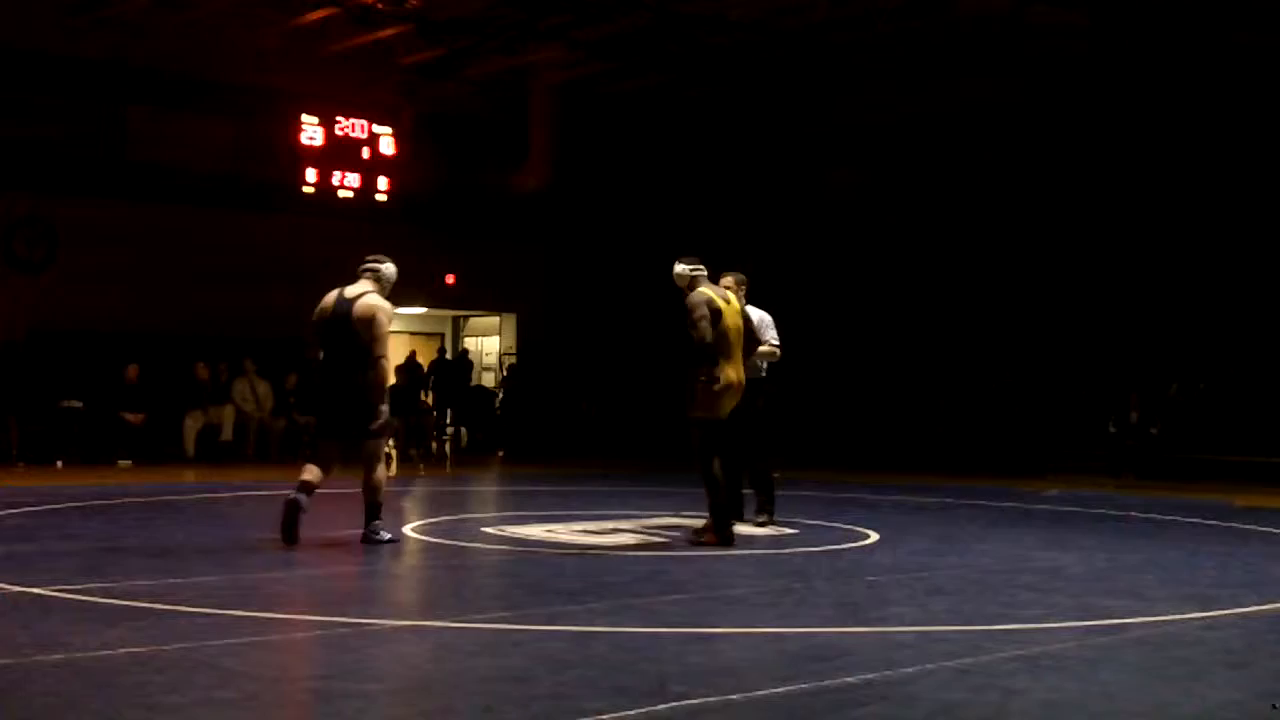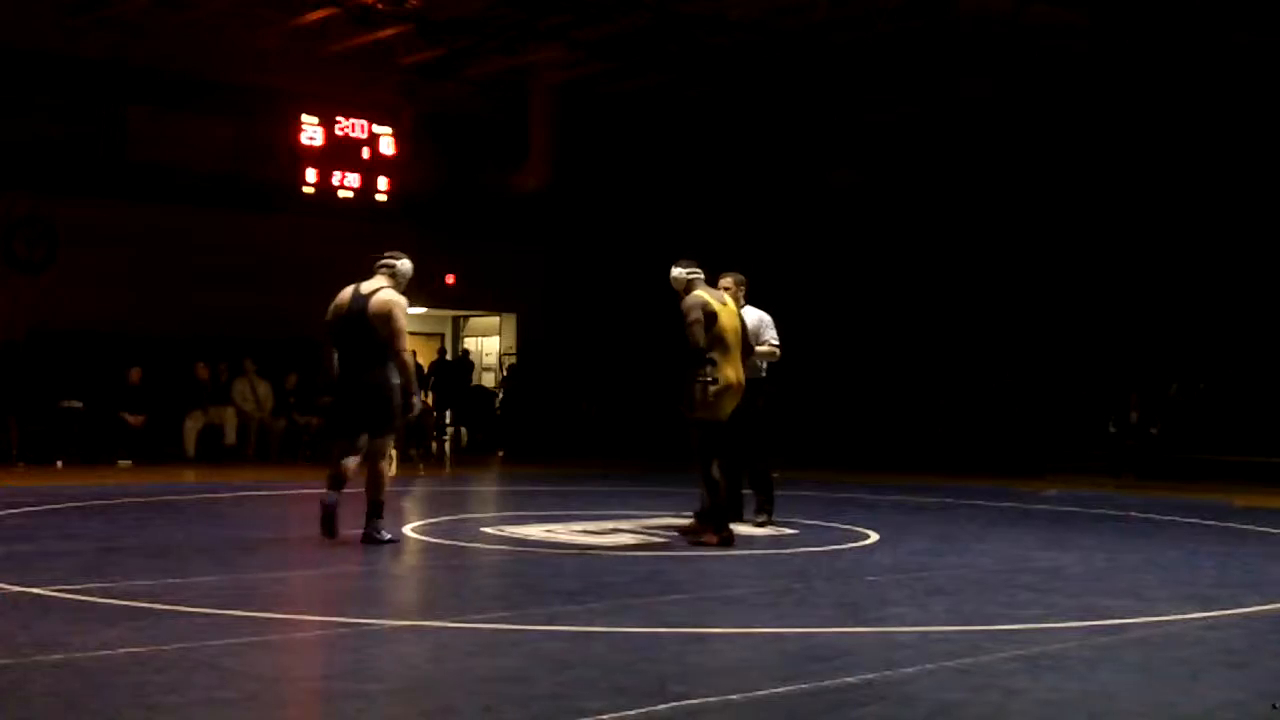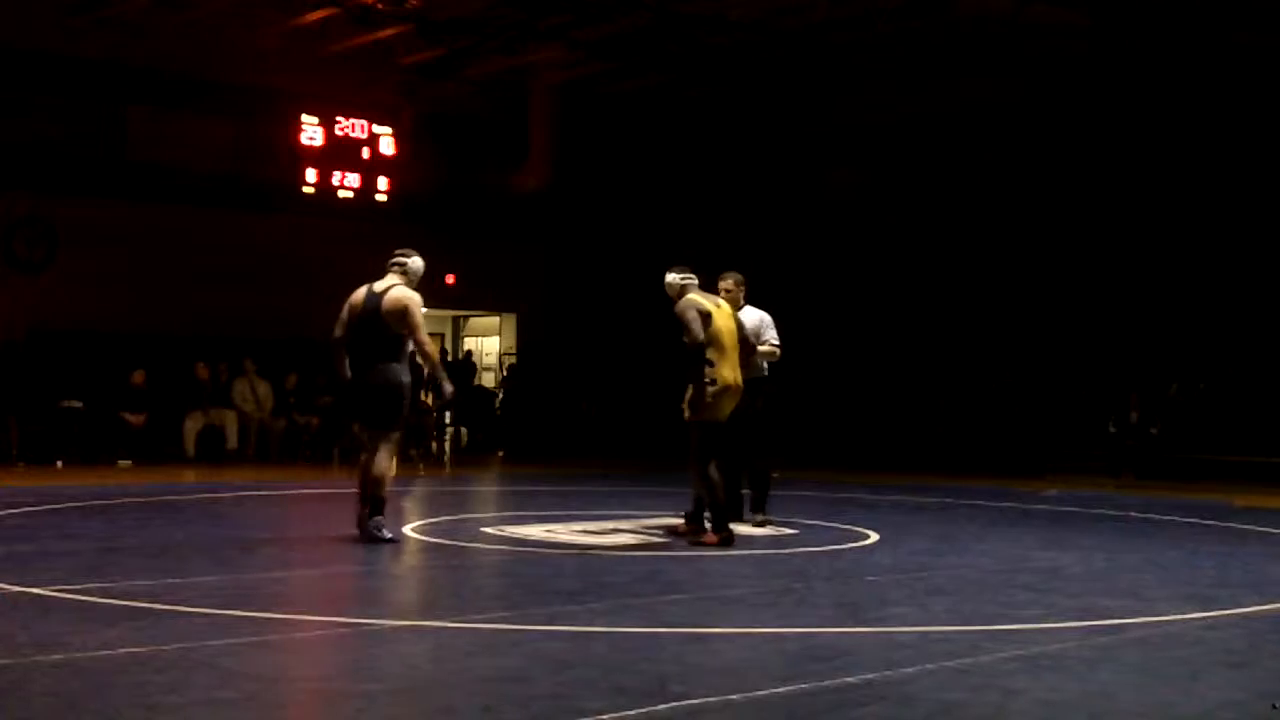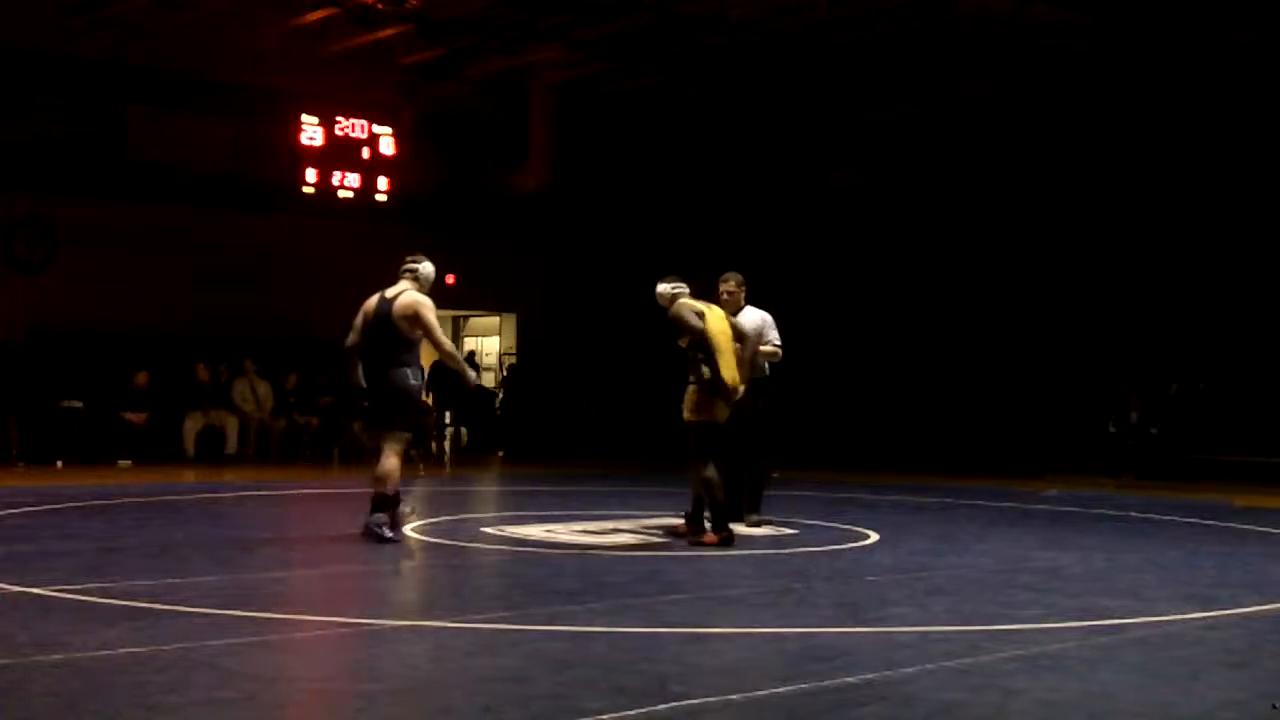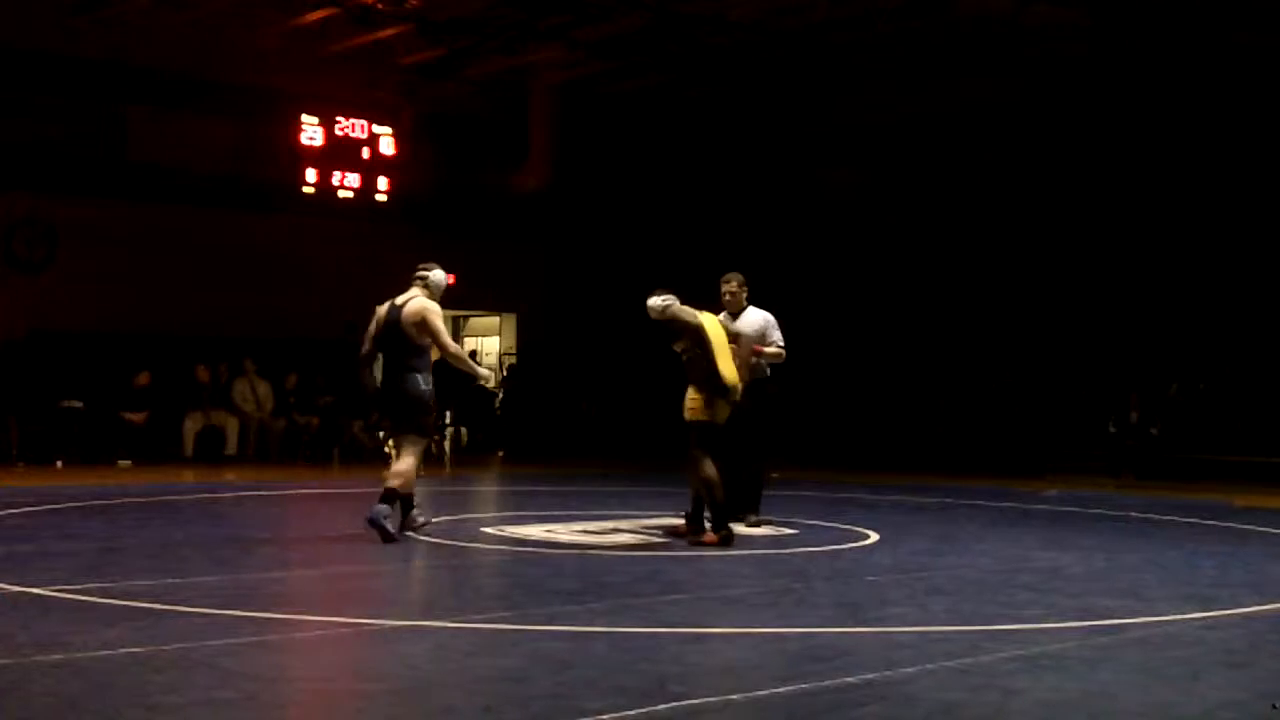
dt=0.1s
person 1, frame 1
left shoulder: (329, 299)
right shoulder: (379, 306)
left elbow: (315, 341)
right elbow: (380, 359)
right wrist: (383, 403)
left hip: (331, 384)
right hip: (364, 386)
left knee: (323, 457)
right knee: (373, 458)
left ankle: (299, 497)
right ankle: (374, 525)
person 1, frame 2
left shoulder: (345, 295)
right shoulder: (395, 300)
left elbow: (328, 337)
right elbow: (402, 352)
left wrist: (339, 372)
right wrist: (414, 393)
left hip: (348, 379)
right hip: (379, 380)
left knee: (349, 448)
right knee: (377, 455)
left ankle: (332, 495)
right ankle: (374, 525)
person 1, frame 3
left shoulder: (359, 294)
right shoulder: (408, 297)
left elbow: (339, 337)
right elbow: (423, 346)
left wrist: (347, 370)
right wrist: (443, 380)
left hip: (362, 376)
right hip: (392, 376)
left knee: (370, 446)
right knee: (386, 449)
left ankle: (366, 511)
right ankle: (375, 523)
person 1, frame 4
left shoulder: (372, 302)
right shoulder: (420, 301)
left elbow: (352, 344)
right elbow: (442, 345)
left wrist: (360, 378)
right wrist: (466, 372)
left hip: (376, 380)
right hip: (403, 379)
left knee: (389, 446)
right knee: (394, 450)
left ankle: (391, 509)
right ankle: (378, 518)
person 1, frame 5
left shoulder: (385, 308)
right shoulder: (429, 307)
left elbow: (366, 353)
right elbow: (449, 349)
left wrist: (378, 384)
right wrist: (477, 371)
left hip: (389, 386)
right hip: (415, 384)
left knee: (405, 451)
right knee: (411, 455)
left ankle: (408, 514)
right ankle: (383, 508)
person 2, frame 1
left shoulder: (697, 298)
right shoulder: (730, 297)
left elbow: (704, 342)
left wrist: (696, 382)
left hip: (714, 381)
right hip: (736, 380)
left knee: (707, 456)
right knee: (716, 451)
left ankle: (722, 529)
right ankle: (720, 519)
person 2, frame 2
left shoulder: (692, 301)
right shoulder: (726, 299)
left elbow: (698, 346)
right elbow: (747, 347)
left wrist: (693, 387)
left hip: (712, 382)
right hip: (734, 381)
left knee: (706, 457)
right knee: (713, 452)
left ankle: (721, 529)
right ankle: (706, 519)
person 2, frame 3
left shoulder: (685, 304)
right shoulder: (721, 303)
left elbow: (698, 342)
right elbow: (748, 346)
left wrist: (694, 383)
left hip: (709, 384)
right hip: (731, 383)
left knee: (703, 457)
right knee: (706, 454)
left ankle: (721, 529)
right ankle: (695, 521)
person 2, frame 4
left shoulder: (679, 308)
right shoulder: (714, 309)
left elbow: (698, 331)
right elbow: (745, 340)
left wrist: (715, 376)
left hip: (708, 384)
right hip: (729, 384)
left knee: (702, 458)
right knee: (706, 455)
left ankle: (721, 529)
right ankle: (695, 521)
person 2, frame 5
left shoulder: (671, 313)
right shoulder: (708, 316)
left elbow: (696, 328)
left wrist: (715, 377)
left hip: (708, 386)
right hip: (730, 382)
left knee: (701, 456)
right knee: (703, 453)
left ankle: (721, 528)
right ankle: (695, 522)
person 3, frame 1
left shoulder: (760, 317)
left elbow: (774, 352)
left hip: (751, 389)
left knee: (756, 449)
left ankle: (765, 508)
right ankle: (731, 507)
person 3, frame 2
left shoulder: (759, 317)
left elbow: (774, 352)
left hip: (751, 389)
left knee: (756, 450)
left ankle: (764, 509)
right ankle: (731, 507)
person 3, frame 3
left shoulder: (760, 317)
left elbow: (774, 352)
left hip: (752, 389)
left knee: (755, 449)
right knee: (728, 451)
left ankle: (758, 508)
right ankle: (732, 507)
person 3, frame 4
left shoulder: (761, 318)
left elbow: (776, 353)
left wrist: (748, 348)
left hip: (753, 389)
left knee: (754, 449)
right knee: (728, 451)
left ankle: (753, 509)
right ankle: (732, 506)
person 3, frame 5
left shoulder: (763, 318)
right shoulder: (716, 323)
left elbow: (780, 354)
left wrist: (751, 349)
left hip: (754, 391)
left knee: (753, 451)
right knee: (728, 452)
left ankle: (751, 509)
right ankle: (733, 507)
